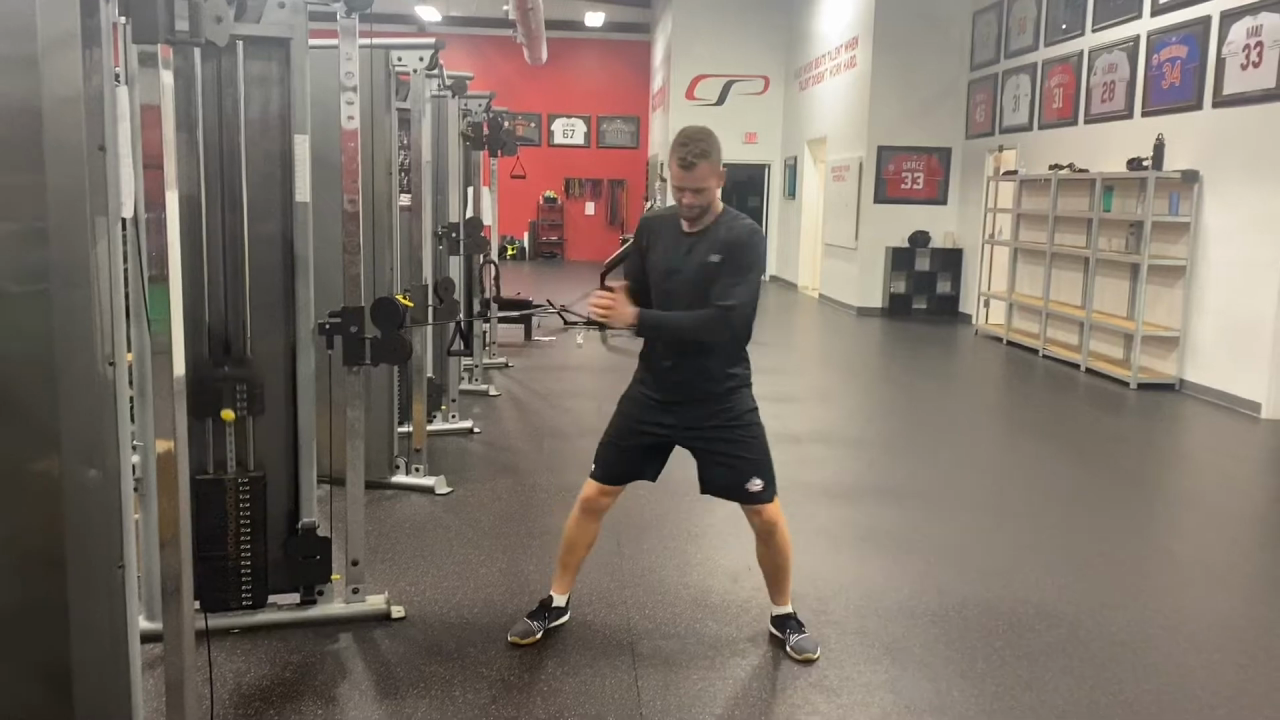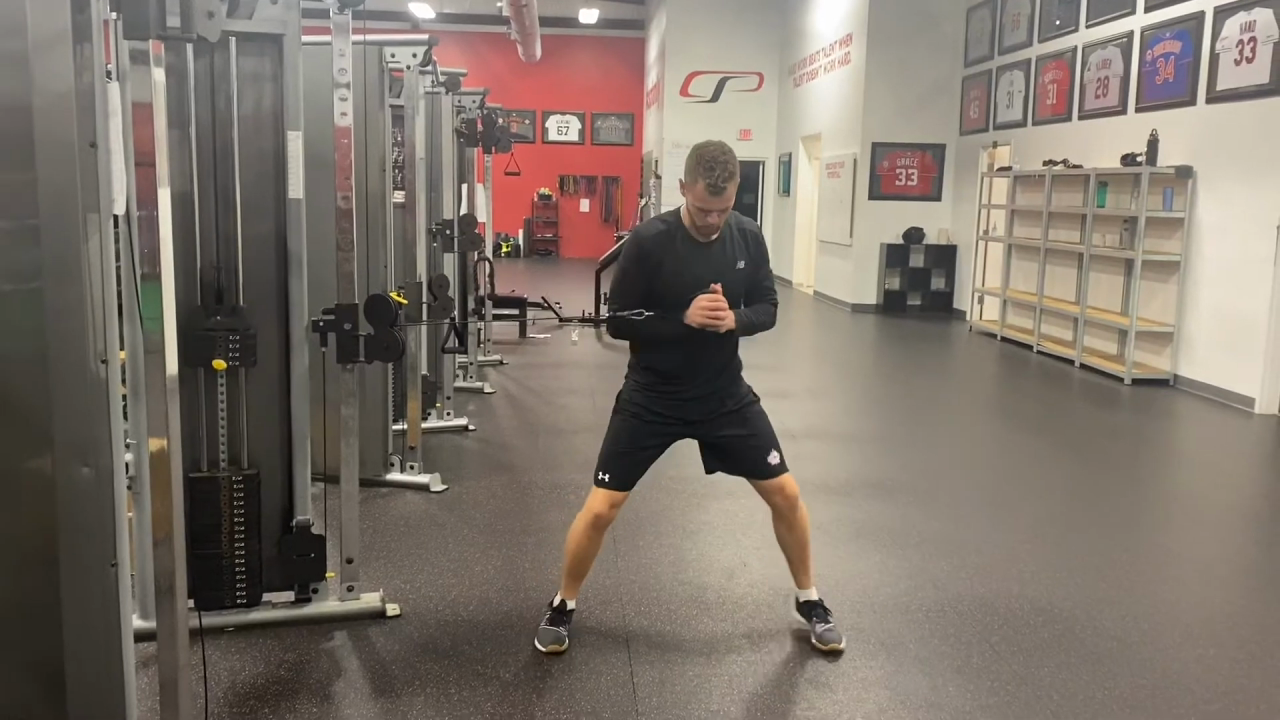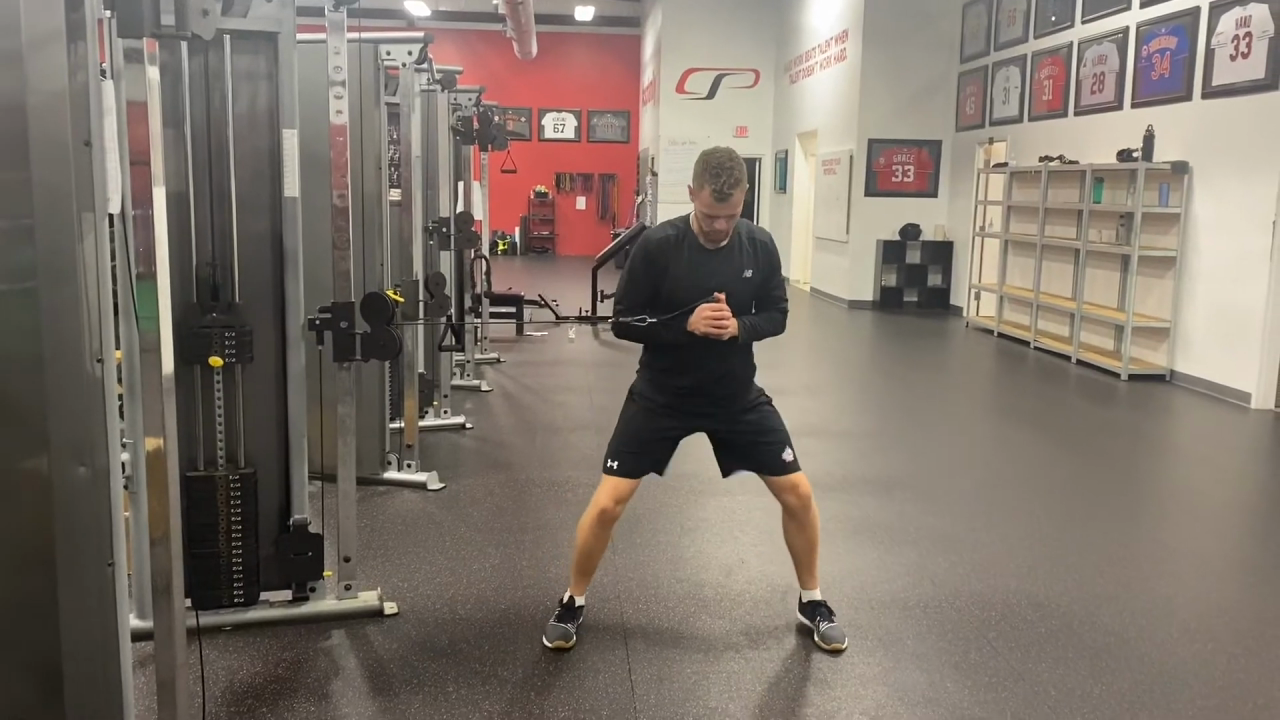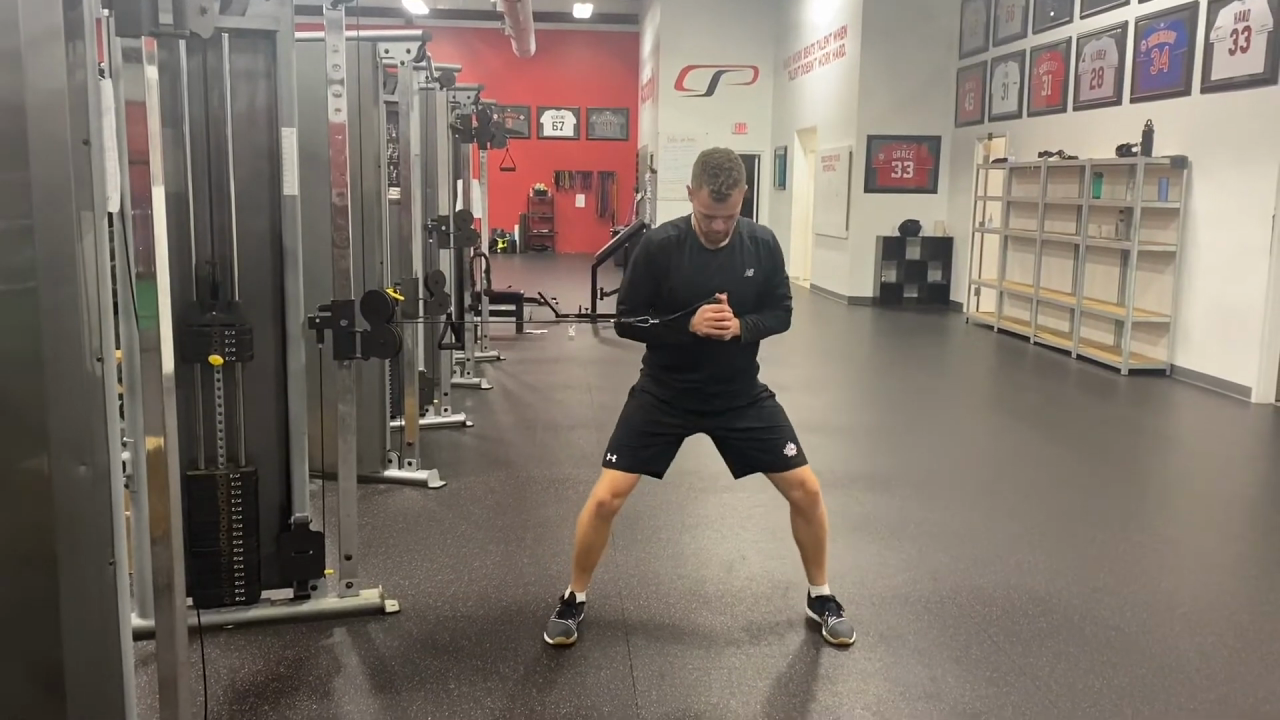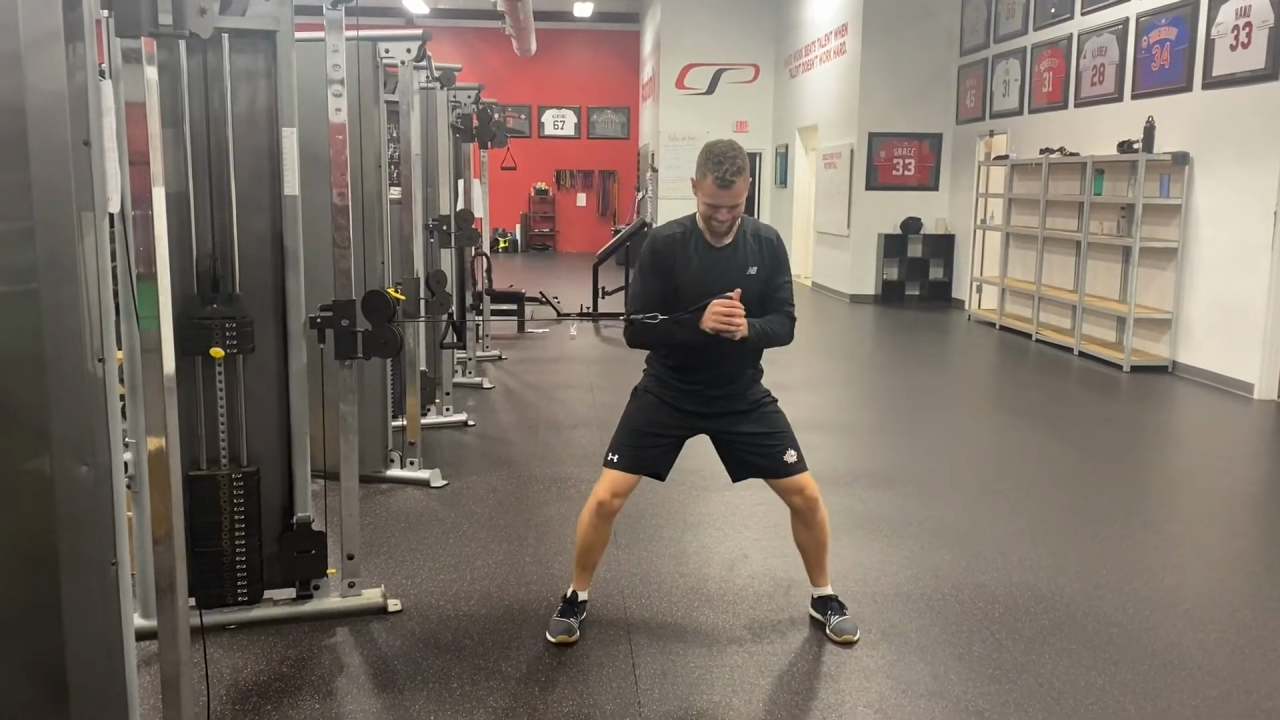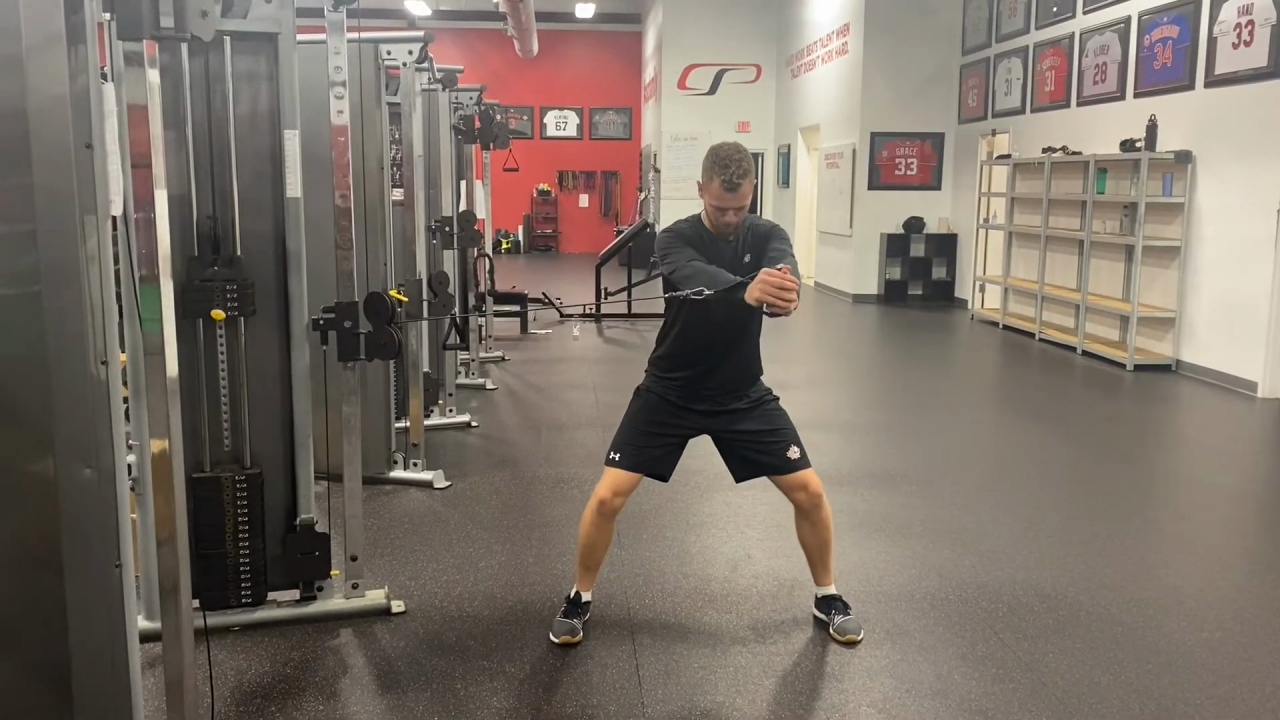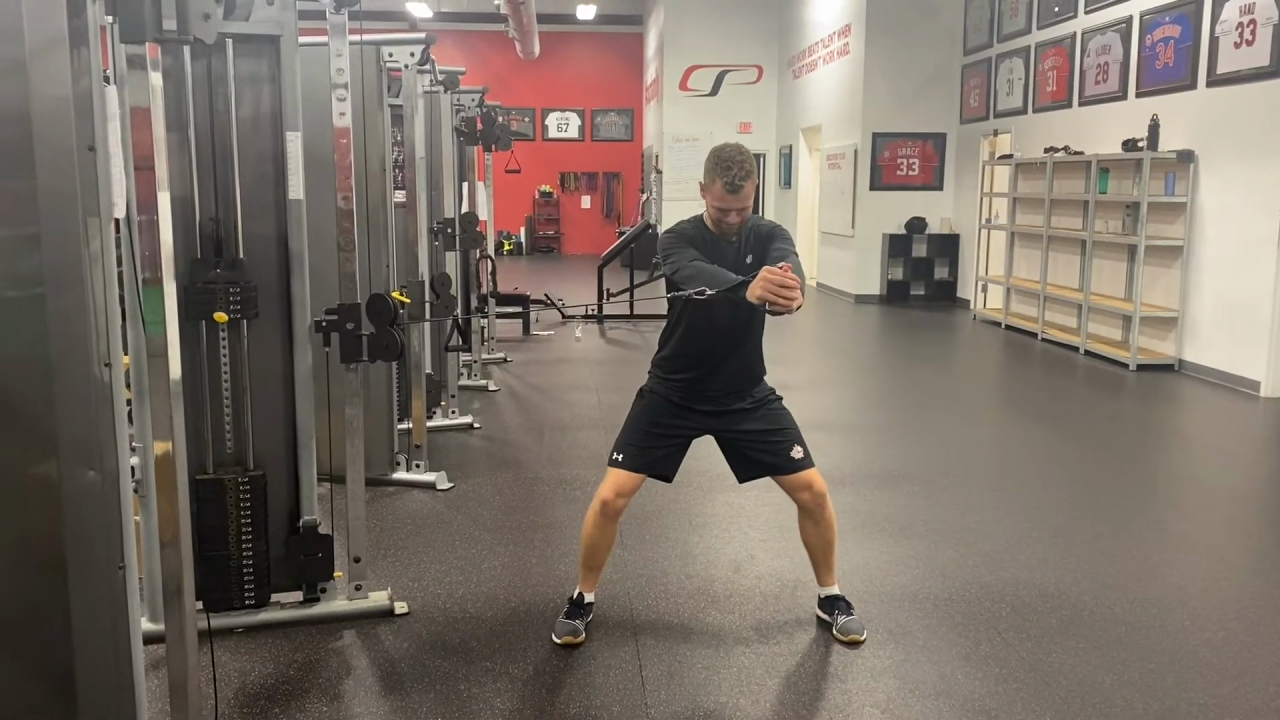
dt=0.5s
person 1, frame 1
left shoulder: (743, 238)
right shoulder: (653, 227)
left elbow: (724, 325)
right elbow: (635, 292)
left wrist: (638, 318)
right wrist: (614, 303)
left hip: (720, 402)
right hip: (653, 394)
left knee: (766, 515)
right knee: (594, 497)
left ankle: (783, 616)
right ankle: (556, 602)
person 1, frame 2
left shoulder: (748, 237)
right shoulder: (649, 240)
left elbow: (767, 308)
right elbow: (618, 321)
left wrist: (735, 319)
right wrist: (684, 318)
left hip: (724, 393)
right hip: (651, 396)
left knee: (785, 495)
right knee: (601, 508)
left ankle: (809, 601)
right ankle: (562, 607)
person 1, frame 3
left shoulder: (759, 245)
right shoulder: (658, 245)
left elbow: (776, 315)
right elbow: (625, 321)
left wrist: (739, 326)
right wrist: (687, 324)
left hip: (736, 395)
right hip: (661, 394)
left knee: (798, 492)
right knee: (608, 503)
left ankle: (812, 602)
right ankle: (572, 603)
person 1, frame 4
left shoulder: (762, 244)
right shoulder: (658, 246)
left elbow: (780, 312)
right elbow: (627, 321)
left wrist: (741, 326)
right wrist: (688, 324)
left hip: (740, 393)
right hip: (664, 392)
left knee: (806, 490)
right knee: (605, 498)
left ankle: (821, 597)
right ankle: (573, 599)
person 1, frame 5
left shoulder: (766, 243)
right shoulder: (664, 244)
left elbow: (784, 324)
right elbow: (637, 330)
left wrist: (747, 328)
right wrist: (699, 322)
left hip: (742, 395)
right hip: (666, 394)
left knee: (806, 496)
right knee: (606, 499)
left ankle: (823, 598)
right ankle: (576, 598)
person 1, frame 6
left shoulder: (766, 235)
right shoulder: (676, 239)
left elbow: (783, 272)
right elbow: (697, 280)
left wrist: (784, 293)
right wrist: (747, 290)
left hip: (742, 395)
right hip: (670, 393)
left knee: (809, 492)
right knee: (607, 498)
left ankle: (827, 597)
right ankle: (580, 598)
person 1, frame 7
left shoulder: (769, 236)
right shoulder: (678, 239)
left elbow: (789, 271)
right elbow: (699, 277)
left wrist: (790, 290)
right wrist: (748, 288)
left hip: (746, 394)
right hip: (673, 393)
left knee: (813, 492)
right knee: (610, 498)
left ankle: (830, 597)
right ankle: (582, 599)
